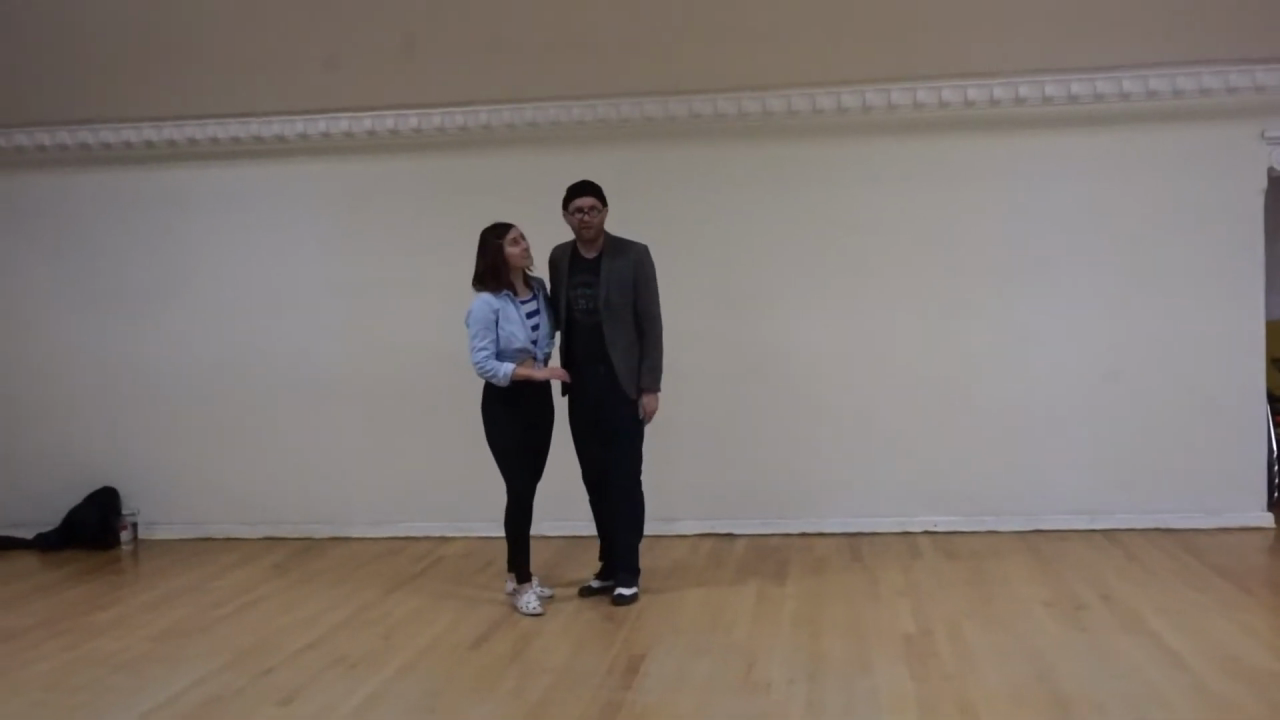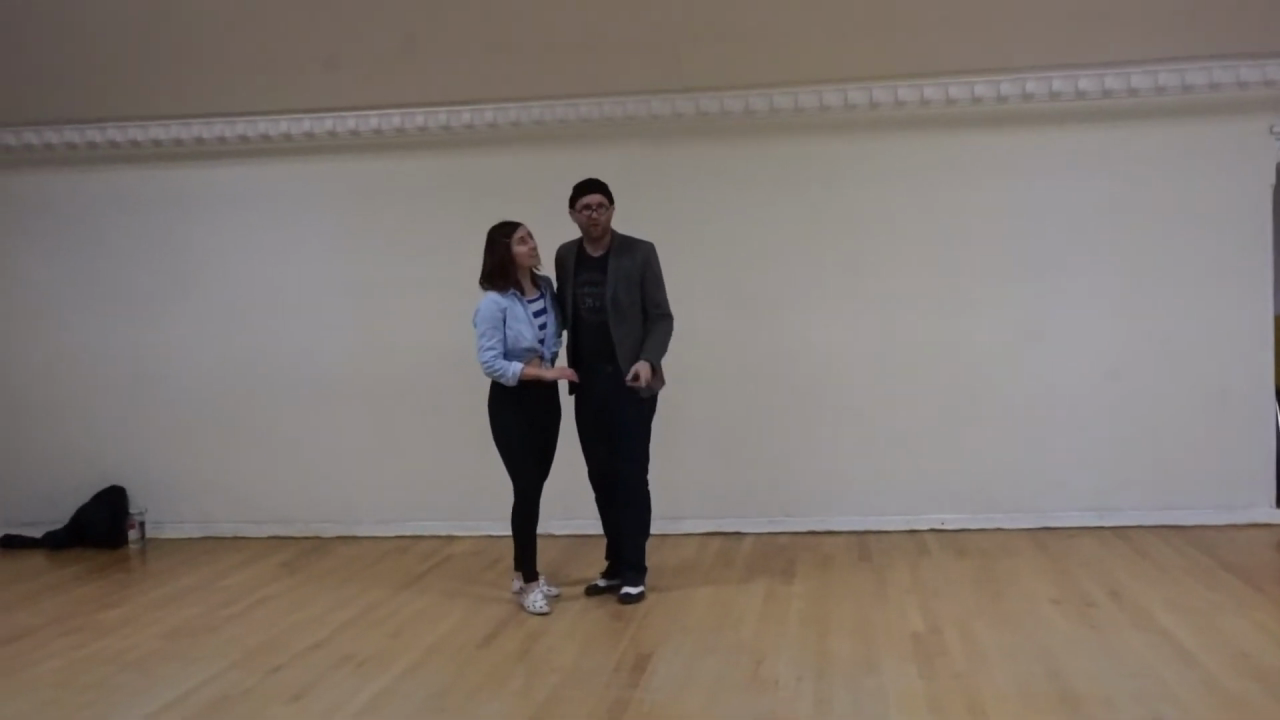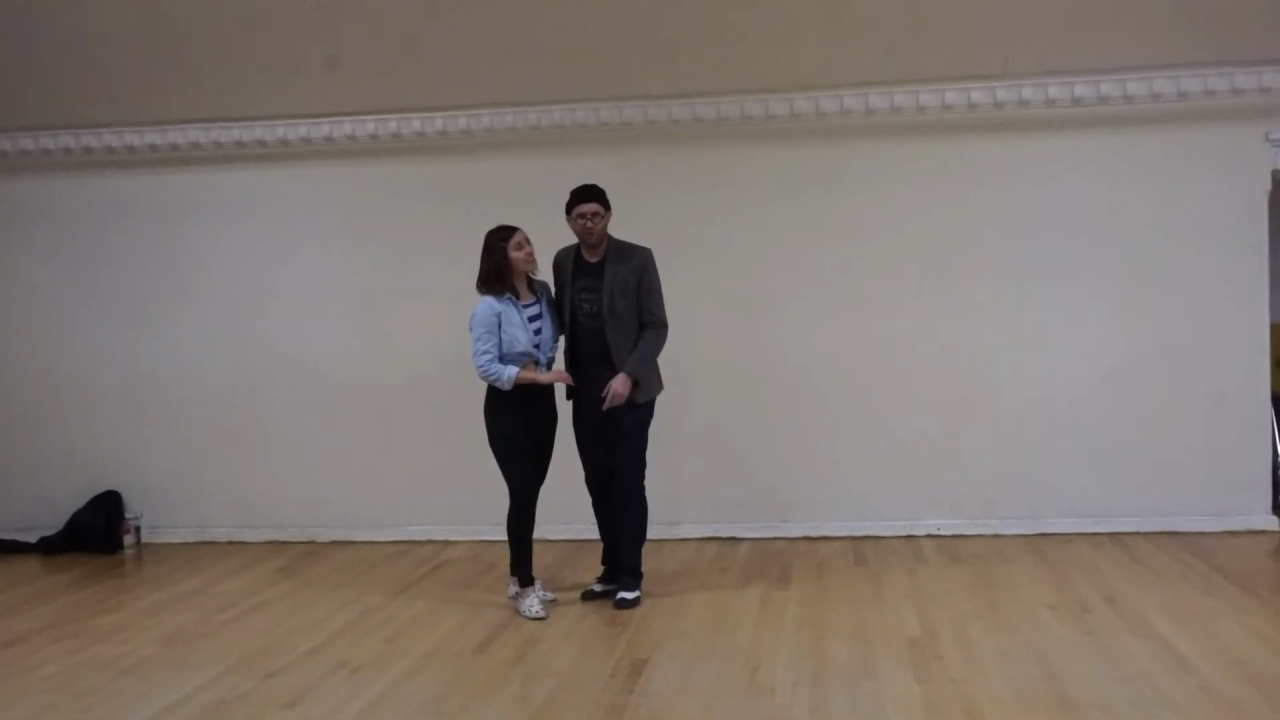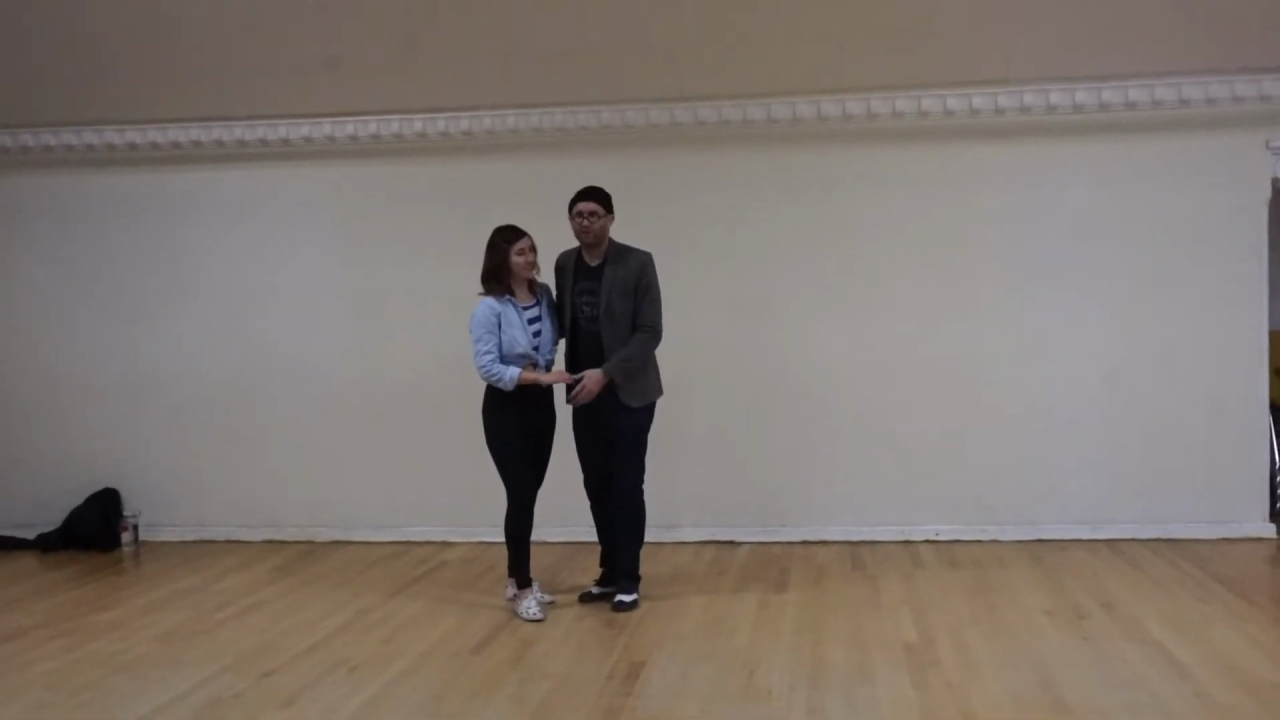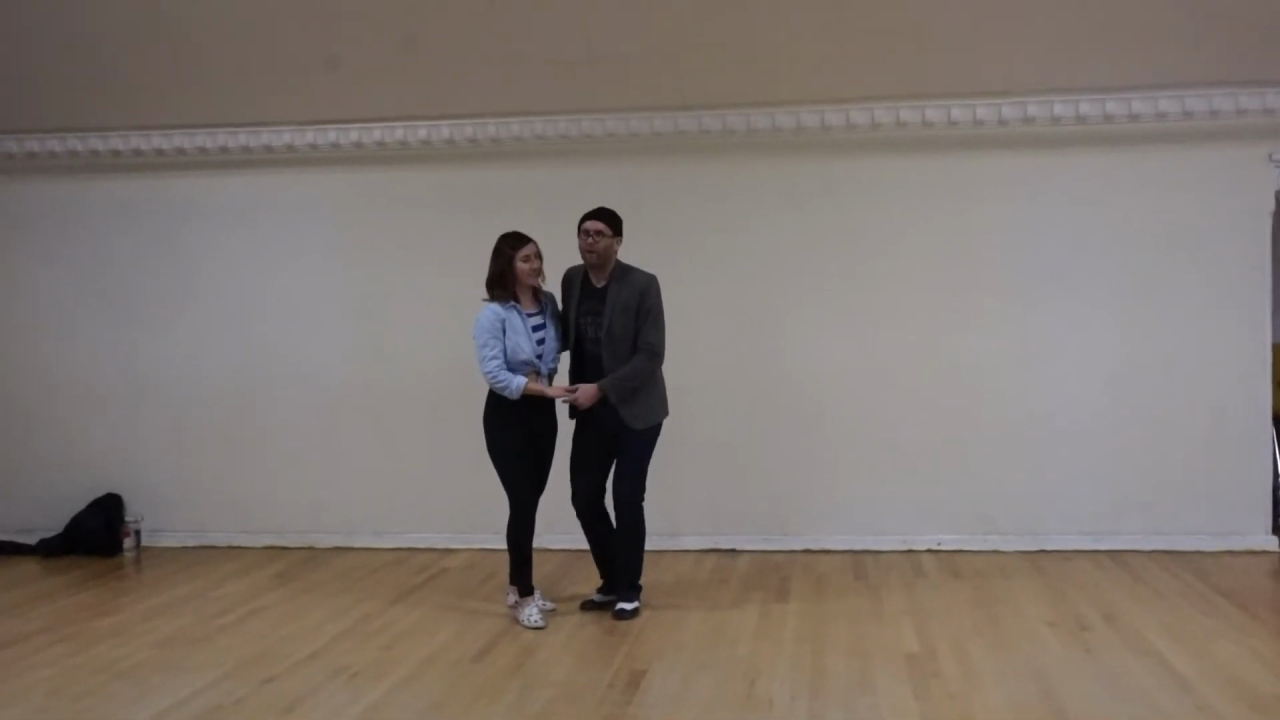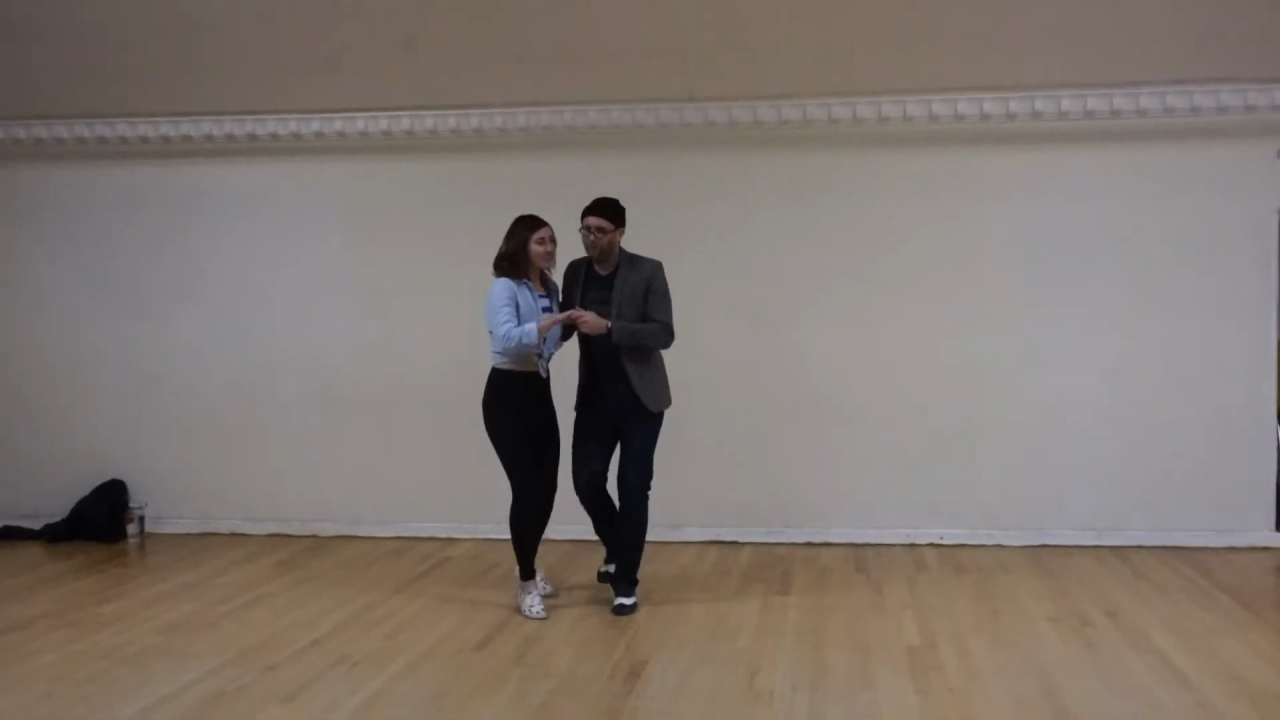
dt=0.5s
person 1, frame 1
left shoulder: (633, 255)
right shoulder: (560, 258)
left elbow: (650, 323)
right elbow: (558, 315)
left wrist: (650, 386)
left hip: (622, 384)
right hip: (581, 386)
left knee: (624, 479)
right knee: (595, 479)
left ankle: (627, 572)
right ankle: (609, 566)
person 1, frame 2
left shoulder: (639, 253)
right shoulder: (566, 256)
left elbow: (661, 317)
right elbow: (565, 314)
left wrist: (649, 361)
right wrist: (567, 368)
left hip: (629, 383)
right hip: (587, 385)
left knee: (631, 478)
right knee: (602, 479)
left ankle: (634, 571)
right ankle: (615, 565)
person 1, frame 3
left shoulder: (637, 259)
right shoulder: (563, 262)
left elbow: (656, 326)
right elbow: (563, 319)
left wrist: (629, 374)
left hip: (629, 391)
right hip: (585, 391)
left knee: (628, 483)
right knee: (599, 484)
left ankle: (630, 576)
right ankle: (612, 570)
person 1, frame 4
left shoulder: (637, 263)
right shoulder: (565, 264)
left elbow: (650, 332)
left wrist: (607, 373)
left hip: (628, 394)
right hip: (586, 395)
left knee: (626, 487)
right knee: (597, 487)
left ankle: (628, 579)
right ankle: (609, 573)
person 1, frame 5
left shoulder: (642, 285)
right shoulder: (571, 280)
left elbow: (651, 355)
left wrist: (601, 389)
left hip: (636, 411)
right hip: (593, 412)
left knee: (626, 499)
right knee: (584, 498)
left ankle: (628, 590)
right ankle: (610, 581)
person 1, frame 6
left shoulder: (648, 272)
right shoulder: (575, 272)
left elbow: (664, 334)
right elbow: (565, 326)
left wrist: (608, 327)
left hip: (639, 398)
right hip: (594, 397)
left knee: (633, 489)
right knee: (586, 482)
left ankle: (626, 582)
right ankle: (615, 548)
person 2, frame 1
left shoulder: (539, 289)
right shoulder: (486, 304)
right elbow: (483, 363)
left wrist: (542, 365)
right wrist: (532, 372)
left hip: (538, 398)
right hip: (505, 402)
left knee: (529, 487)
right knee: (520, 489)
left ankle: (518, 573)
right ankle: (521, 582)
person 2, frame 2
left shoulder: (546, 288)
right shoulder: (493, 302)
right elbow: (490, 363)
left wrist: (550, 365)
right wrist: (541, 372)
left hip: (545, 398)
right hip: (511, 402)
left knee: (535, 487)
right knee: (527, 489)
left ankle: (524, 572)
right ankle: (528, 581)
person 2, frame 3
left shoulder: (543, 293)
right shoulder: (489, 307)
right elbow: (486, 367)
left wrist: (546, 368)
right wrist: (537, 375)
left hip: (542, 402)
right hip: (508, 407)
left knee: (532, 491)
right knee: (523, 493)
left ankle: (520, 577)
right ankle: (524, 586)
person 2, frame 4
left shoulder: (544, 295)
right shoulder: (489, 309)
right elbow: (488, 368)
left wrist: (548, 373)
right wrist: (539, 376)
left hip: (541, 405)
right hip: (506, 409)
left knee: (530, 494)
right knee: (520, 495)
left ankle: (518, 579)
right ankle: (521, 588)
person 2, frame 5
left shoulder: (549, 304)
right shoulder: (493, 315)
right elbow: (494, 374)
right wrist: (545, 389)
left hip: (542, 412)
right hip: (507, 415)
left knee: (530, 502)
right knee: (523, 502)
left ankle: (518, 587)
right ankle: (524, 597)
person 2, frame 6
left shoulder: (551, 288)
right shoulder: (504, 289)
right elbow: (508, 340)
right wrist: (556, 319)
left hip: (540, 392)
right hip: (507, 394)
left knee: (546, 487)
right knee: (525, 487)
left ankle: (530, 569)
right ankle: (526, 583)
